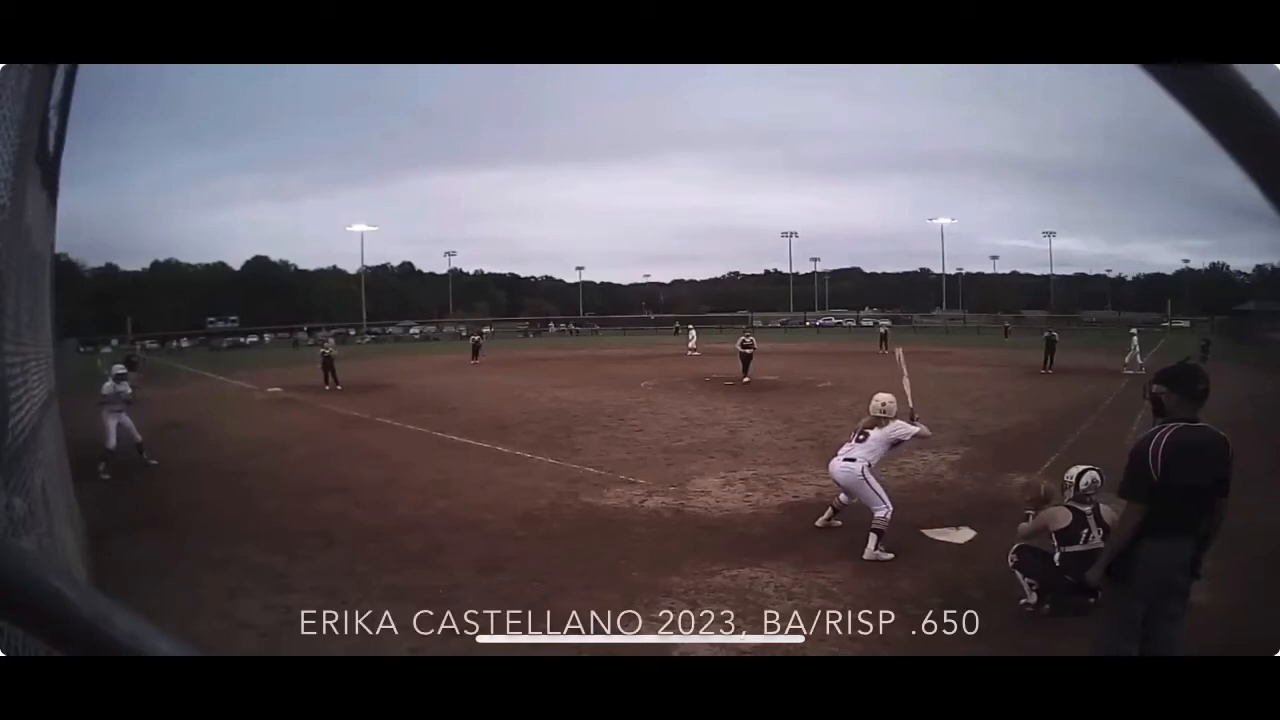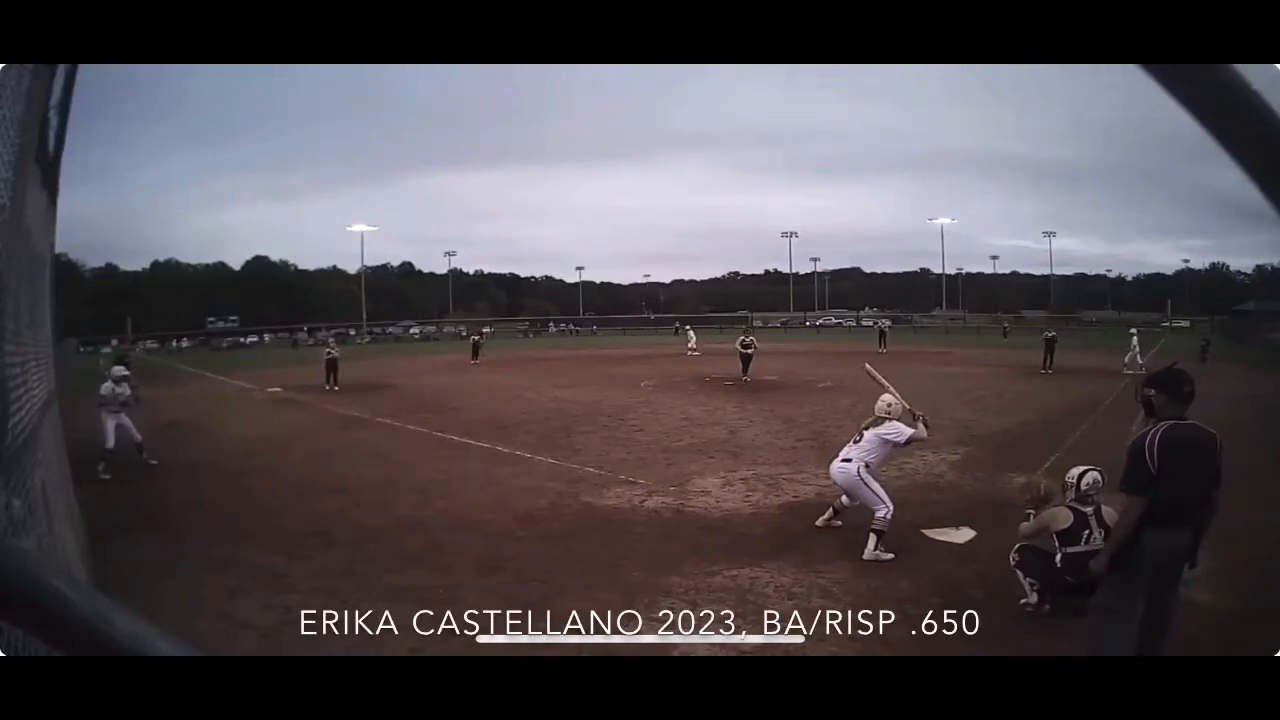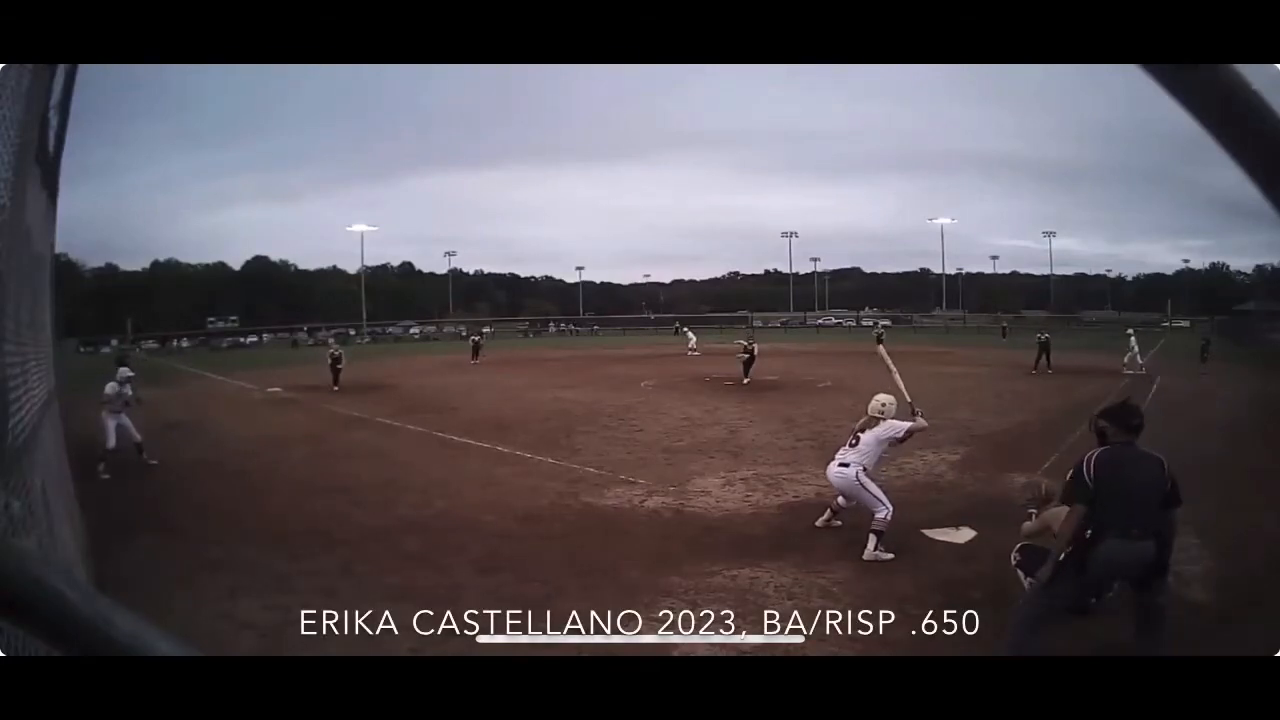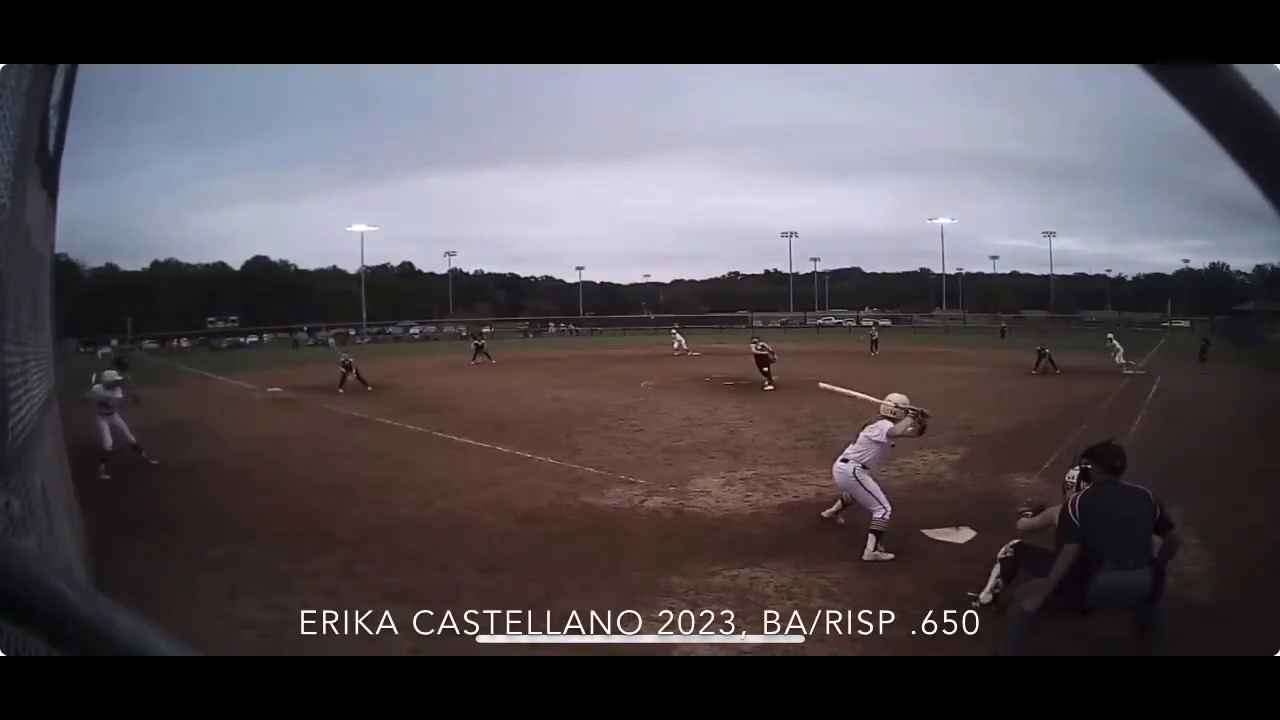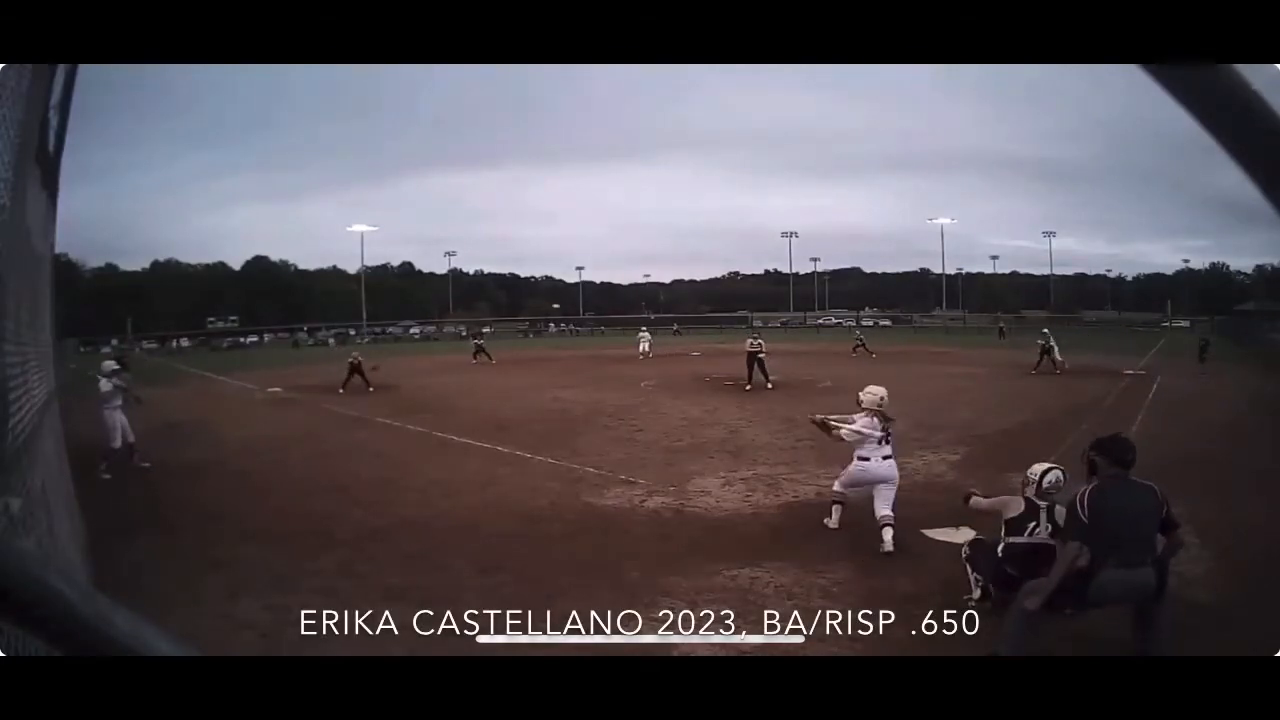
dt=0.7s
person 1, frame 1
left shoulder: (1154, 444)
right shoulder: (1219, 444)
left elbow: (1134, 516)
right elbow: (1218, 511)
left wrist: (1101, 564)
right wrist: (1198, 553)
left hip: (1142, 553)
right hip: (1183, 553)
left knee: (1118, 636)
right knee: (1164, 636)
person 1, frame 2
left shoulder: (1149, 441)
right shoulder: (1210, 440)
left elbow: (1135, 508)
right elbow: (1212, 501)
left wrist: (1105, 555)
right wrist: (1194, 540)
left hip: (1144, 541)
right hip: (1181, 541)
left knee: (1113, 616)
right knee: (1159, 611)
person 1, frame 3
left shoulder: (1094, 461)
right shoulder: (1159, 465)
left elbow: (1076, 516)
right elbow: (1169, 520)
left wrist: (1049, 565)
right wrist: (1163, 558)
left hip: (1104, 550)
right hip: (1148, 552)
left knee: (1040, 597)
right knee: (1151, 602)
left ankle: (1019, 649)
person 1, frame 4
left shoulder: (1079, 502)
right shoulder: (1145, 497)
left elbow: (1069, 555)
right elbow: (1172, 539)
left wrist: (1039, 597)
left hip: (1100, 585)
right hip: (1143, 585)
left knee: (1029, 595)
left ankle: (1011, 652)
right ankle: (1151, 648)
person 1, frame 5
left shoulder: (1088, 496)
right shoulder: (1152, 493)
left elbow: (1072, 552)
right elbow: (1175, 540)
left wrist: (1041, 595)
left hip: (1104, 582)
right hip: (1147, 582)
left knee: (1030, 596)
left ankle: (1008, 652)
